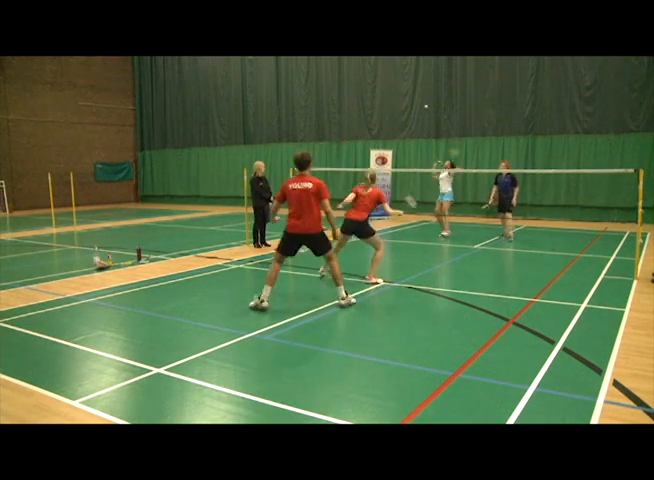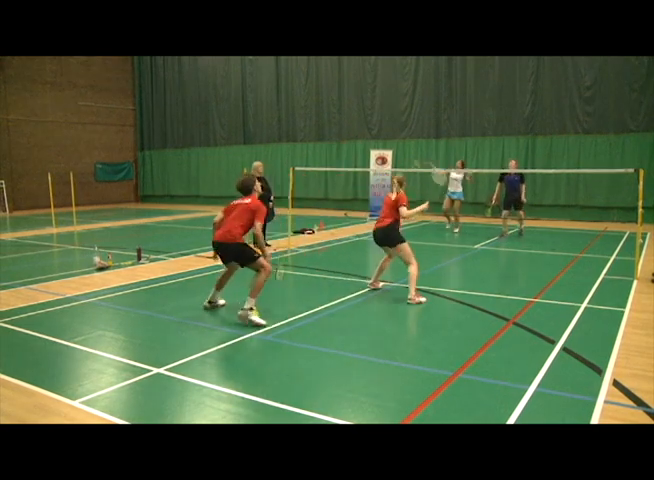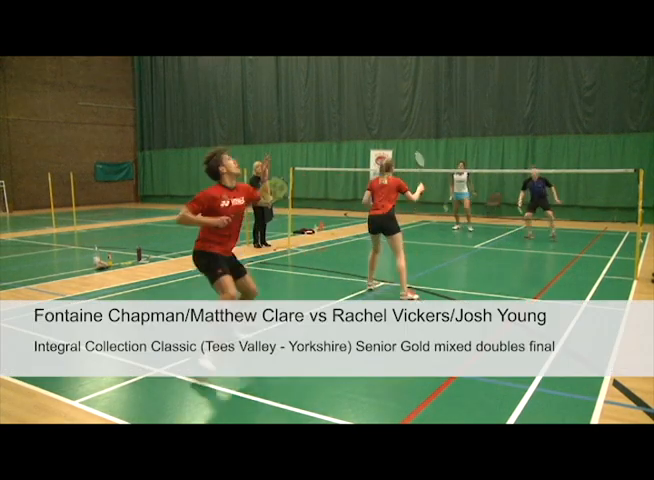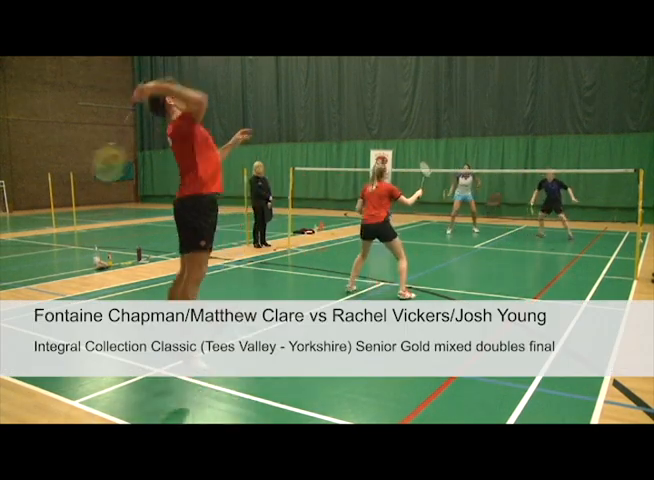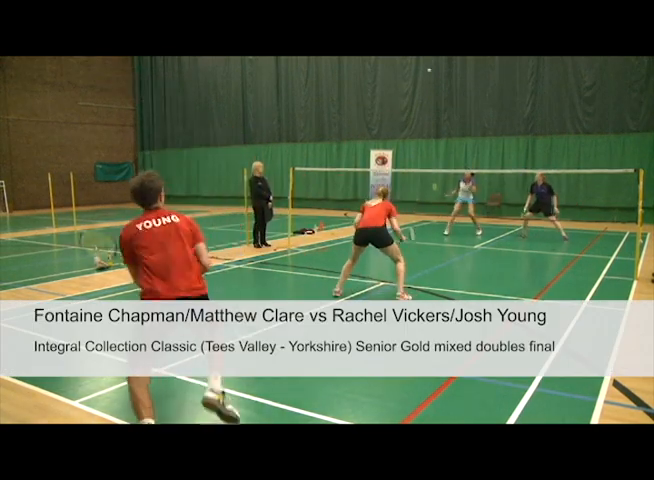
dt=0.5s
person 1, frame 1
left shoulder: (288, 185)
right shoulder: (318, 184)
left elbow: (275, 207)
right elbow: (328, 210)
left wrist: (273, 216)
right wrist: (335, 230)
left hip: (292, 230)
right hip: (313, 231)
left knee: (278, 261)
right knee: (332, 258)
left ankle: (263, 299)
right ankle: (344, 296)
person 1, frame 2
left shoulder: (235, 203)
right shoulder: (259, 206)
left elbow: (216, 221)
right elbow: (257, 231)
left wrist: (217, 244)
right wrist: (265, 253)
left hip: (219, 241)
right hip: (232, 241)
left knee: (232, 267)
right knee: (265, 269)
left ankle: (212, 300)
right ankle: (247, 310)
person 1, frame 3
left shoulder: (245, 190)
right shoulder: (210, 194)
left elbow: (264, 202)
right elbow: (182, 217)
right wrist: (213, 221)
left hip: (226, 255)
right hip: (207, 254)
left knee: (251, 292)
right knee: (231, 294)
person 1, frame 4
left shoulder: (186, 128)
right shoulder: (182, 125)
left elbow: (210, 162)
right elbow: (201, 100)
left wrist: (232, 144)
right wrist: (158, 86)
left hip: (196, 203)
right hip: (198, 203)
left knee: (188, 276)
right knee: (194, 278)
person 1, frame 5
left shoulder: (128, 232)
right shoulder: (185, 221)
right elbow: (205, 263)
left hip: (155, 304)
right hip: (193, 298)
left ankle: (147, 425)
right ankle: (215, 391)
person 2, frame 1
left shoulder: (358, 189)
right shoulder: (379, 192)
left elbow: (347, 200)
right elbow: (389, 211)
left wrist: (341, 205)
right wrist: (398, 212)
left hip: (348, 221)
right hip: (361, 225)
left knee: (339, 246)
right knee: (380, 247)
left ankle: (324, 270)
right ankle: (371, 277)
person 2, frame 2
left shoulder: (389, 196)
right shoulder: (401, 196)
right elbow: (404, 215)
right wrist: (421, 208)
left hip: (377, 232)
right hip: (389, 231)
left knee: (390, 255)
right knee: (412, 263)
left ankle: (374, 282)
right ankle: (412, 295)
person 2, frame 3
left shoulder: (373, 182)
right shoulder: (397, 182)
left elbow: (365, 201)
right elbow: (413, 198)
right wrist: (419, 189)
left hip: (373, 218)
right hip: (387, 218)
left knee: (375, 250)
right knee: (400, 255)
left ankle: (371, 282)
right ankle: (405, 291)
person 2, frame 4
left shoulder: (366, 188)
right shoulder: (389, 187)
left elbow: (358, 209)
right elbow: (407, 202)
right wrist: (417, 194)
left hip: (366, 226)
right hip: (382, 226)
left knee: (363, 255)
right knee: (401, 257)
left ankle: (351, 284)
right ankle: (403, 291)
person 2, frame 5
left shoulder: (367, 204)
right shoulder: (389, 206)
left elbow: (356, 222)
right elbow: (395, 227)
right wrist: (402, 236)
left hip: (361, 231)
right hip: (379, 231)
left knee: (352, 260)
right knee: (399, 260)
left ankle: (338, 288)
right ankle: (401, 292)
